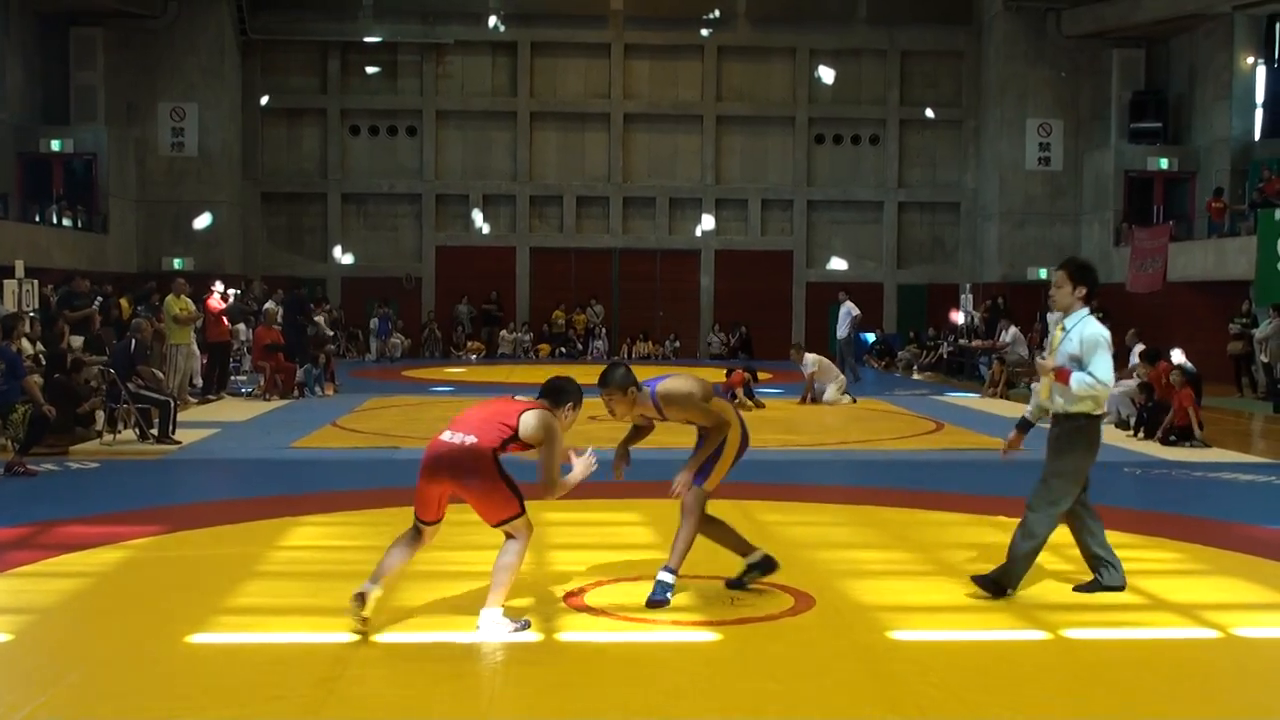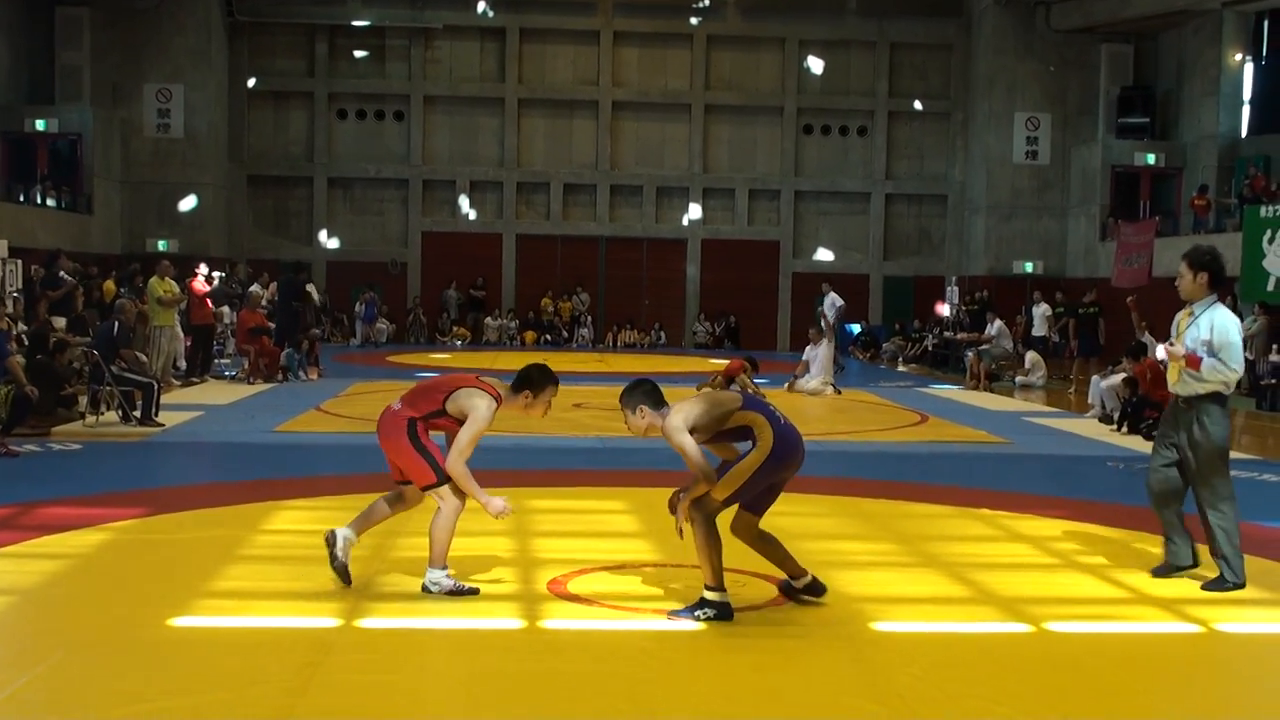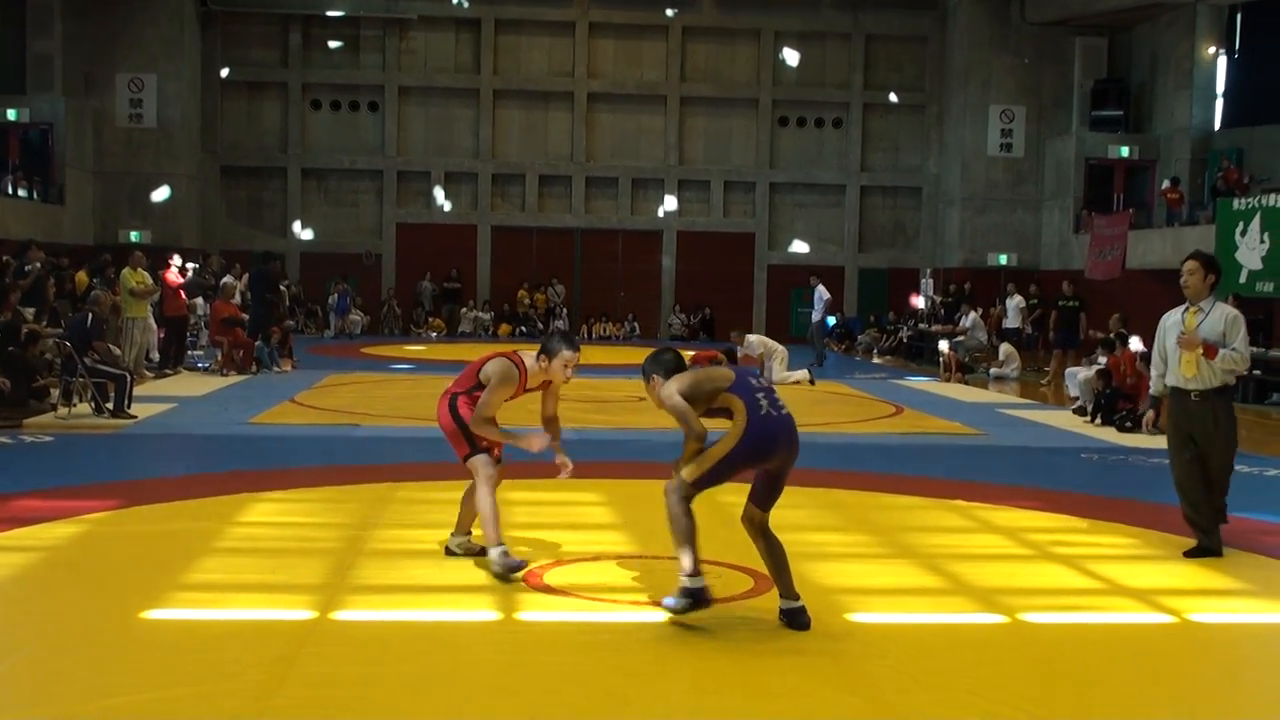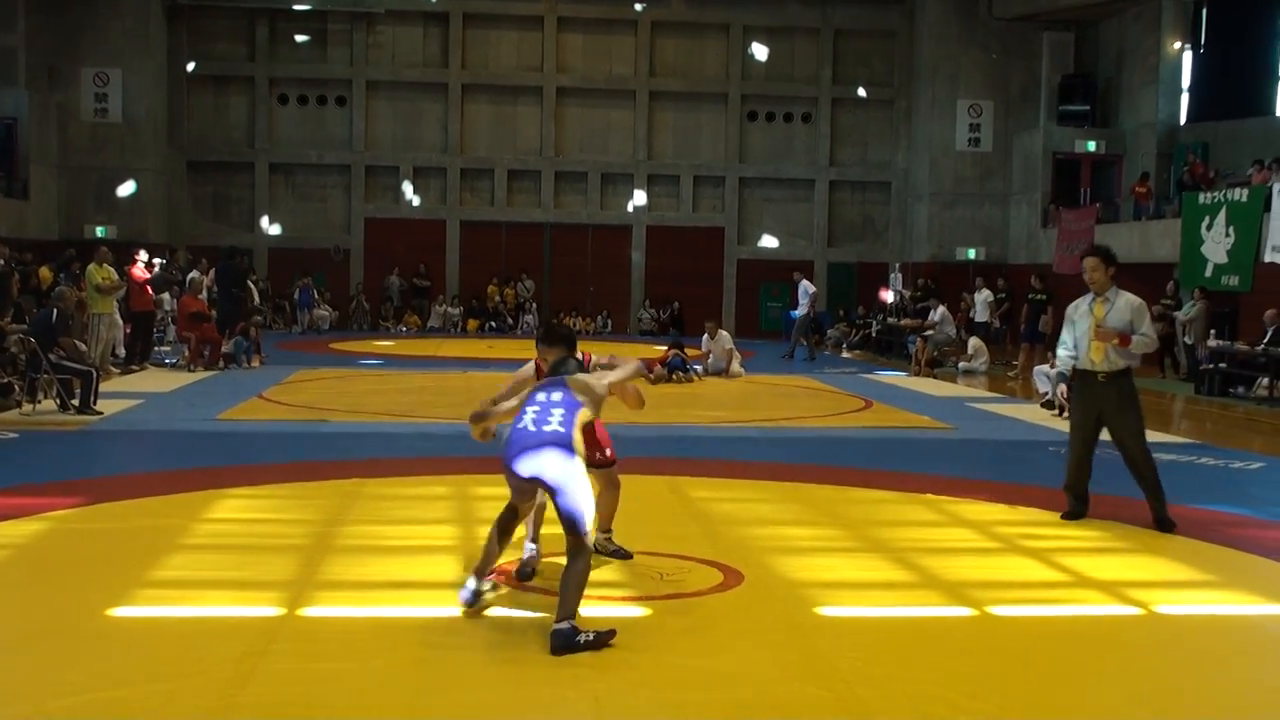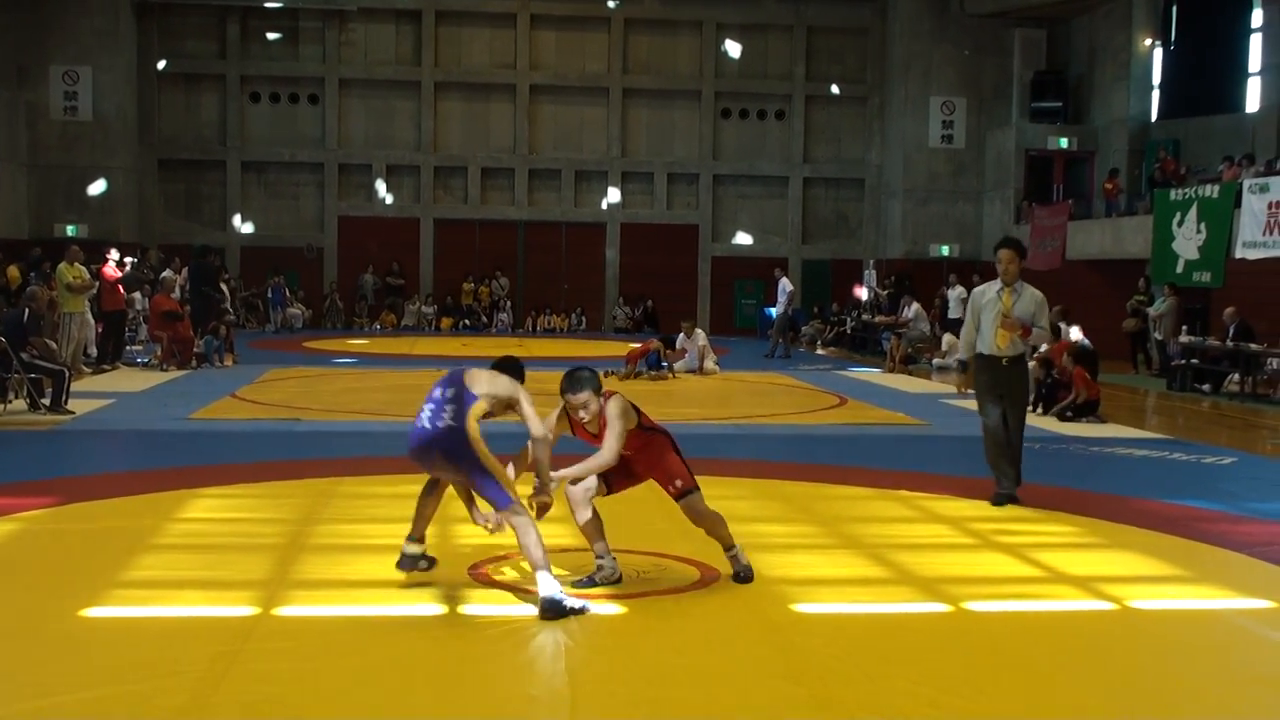
dt=0.7s
person 1, frame 1
left shoulder: (1093, 333)
right shoulder: (1058, 332)
left elbow: (1103, 385)
right elbow: (1044, 385)
left wrist: (1059, 374)
right wrist: (1023, 426)
left hip: (1079, 429)
right hip: (1061, 426)
left knee: (1043, 506)
right knee: (1071, 505)
left ankle: (1006, 577)
right ankle: (1108, 573)
person 1, frame 2
left shoulder: (1223, 320)
right shoulder: (1182, 319)
left elbow: (1232, 370)
left wrist: (1188, 358)
left hip: (1208, 412)
right hip: (1178, 409)
left knee: (1214, 492)
right knee: (1160, 483)
left ankle: (1231, 572)
right ankle: (1179, 554)
person 1, frame 3
left shoulder: (1229, 317)
right shoulder: (1169, 319)
left elbow: (1242, 360)
right elbow: (1158, 364)
left wrist: (1204, 348)
right wrist: (1152, 404)
left hip: (1215, 403)
right hip: (1179, 402)
left knee: (1217, 471)
right knee: (1185, 474)
left ankle: (1215, 511)
right ankle: (1207, 538)
person 1, frame 4
left shoulder: (1133, 304)
right shoulder: (1075, 309)
left elbow: (1150, 342)
right elbow: (1066, 347)
left wrist: (1118, 338)
right wrist: (1062, 379)
left hip: (1119, 382)
right hip: (1085, 383)
left knee: (1134, 448)
right knee: (1079, 447)
left ankle: (1158, 510)
right ankle: (1077, 502)
person 1, frame 5
left shoulder: (1035, 298)
right shoulder: (980, 294)
left elbow: (1044, 335)
right elbow: (969, 332)
left wrist: (1022, 330)
right wrist: (963, 368)
left hip: (1016, 368)
right hip: (987, 366)
left knee: (1014, 430)
right knee: (993, 426)
left ankle: (1008, 486)
right ankle: (1003, 486)
person 2, frame 1
left shoulder: (667, 398)
right shoulder: (635, 407)
left elbow: (721, 423)
right elbow: (644, 426)
left wrist: (690, 467)
right wrist: (623, 446)
left hip: (728, 430)
right hip: (710, 431)
left knee: (691, 502)
right knee: (692, 508)
left ankle: (666, 580)
right ankle: (757, 559)
person 2, frame 2
left shoulder: (671, 424)
right shoulder: (689, 416)
left elbow: (706, 477)
right elbow: (732, 459)
left wrist: (684, 500)
right wrist: (689, 493)
left hip: (772, 443)
right hip: (790, 444)
left knee: (699, 511)
right knee: (744, 526)
left ankle: (715, 600)
right ankle: (803, 582)
person 2, frame 3
left shoulder: (669, 389)
right shoulder: (709, 383)
left elbow: (697, 434)
left wrist: (683, 466)
right wrist: (698, 461)
left hip: (758, 431)
right hip: (786, 435)
left knee: (676, 490)
right knee: (755, 522)
left ankle: (693, 585)
right ankle: (792, 607)
person 2, frame 4
left shoulder: (534, 390)
right shoulder: (594, 383)
left elbow: (478, 418)
right elbow: (635, 367)
left wrist: (480, 431)
right wrist: (632, 392)
left hip: (516, 453)
right hip: (560, 456)
left knee: (519, 506)
right knee: (580, 548)
left ankle: (474, 585)
right ankle: (564, 630)
person 2, frame 5
right shoulder: (514, 388)
right elbow: (539, 434)
left wrist: (474, 511)
right wrist: (544, 486)
left hip: (419, 443)
right hip: (456, 440)
left knee: (442, 475)
right knee: (517, 513)
left ankle: (413, 551)
right ankle: (550, 594)
person 3, frame 1
left shoulder: (509, 403)
right shoulder: (551, 424)
right elbow: (549, 490)
right wrist: (577, 475)
left hip: (436, 454)
right hip: (473, 461)
left knee: (421, 532)
right knee: (520, 532)
left ankle: (371, 591)
right ankle: (491, 616)
person 3, frame 2
left shoulder: (493, 388)
right shoulder: (486, 406)
right elbow: (453, 463)
right wrist: (486, 500)
left hip: (394, 420)
right hip: (404, 428)
left knee: (410, 495)
right knee: (452, 500)
left ankle: (343, 537)
right ankle: (435, 578)
person 3, frame 3
left shoulder: (550, 375)
right shoulder: (509, 373)
left elbow: (550, 417)
right elbow: (478, 422)
left wrist: (558, 453)
right wrist: (519, 440)
left hip: (477, 406)
right hip: (457, 405)
left knee: (493, 475)
right knee: (487, 473)
left ankle: (459, 540)
right ankle: (497, 554)
person 3, frame 4
left shoulder: (594, 367)
right shoulder: (531, 373)
right elbow: (492, 404)
left knee: (610, 481)
left ankle: (602, 537)
right ankle: (530, 551)
person 3, frame 5
left shoulder: (616, 405)
right shoulder: (562, 417)
left elbow: (608, 457)
right elbow: (528, 452)
left wrist: (555, 477)
left hip: (656, 449)
right hip: (627, 455)
left knee: (697, 512)
right knee: (577, 492)
left ankle: (733, 553)
right ankle: (607, 567)
